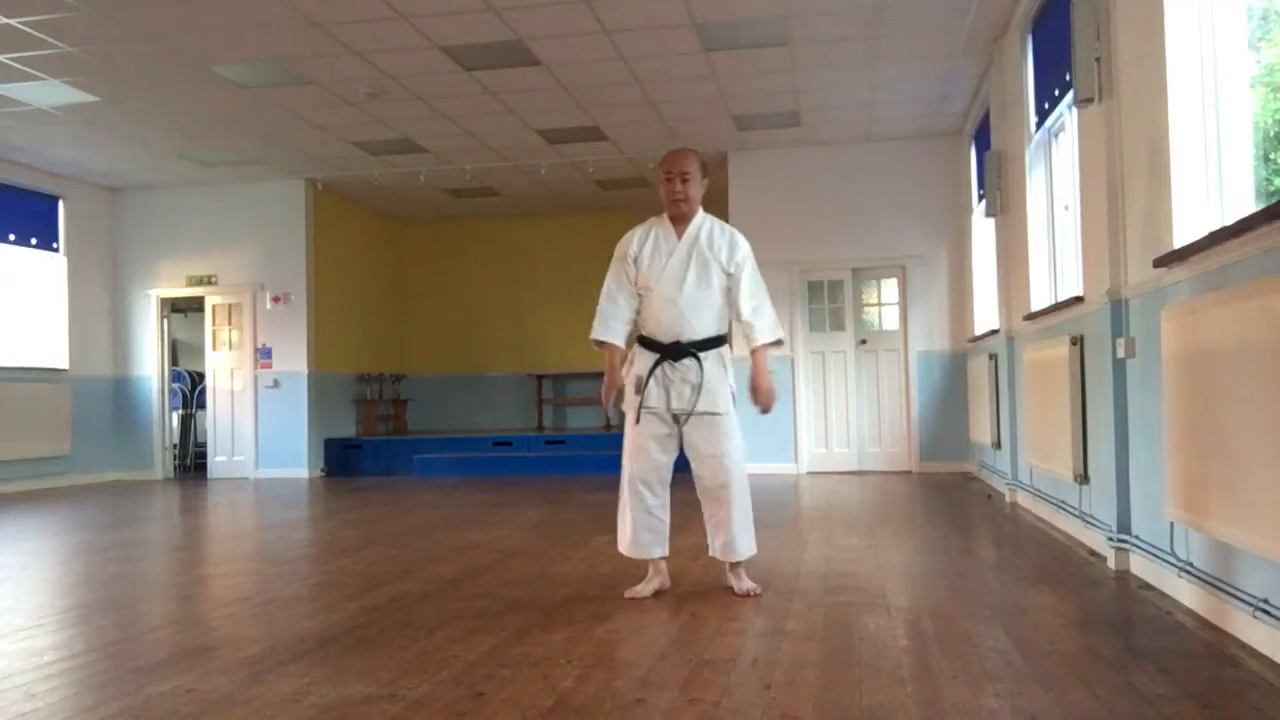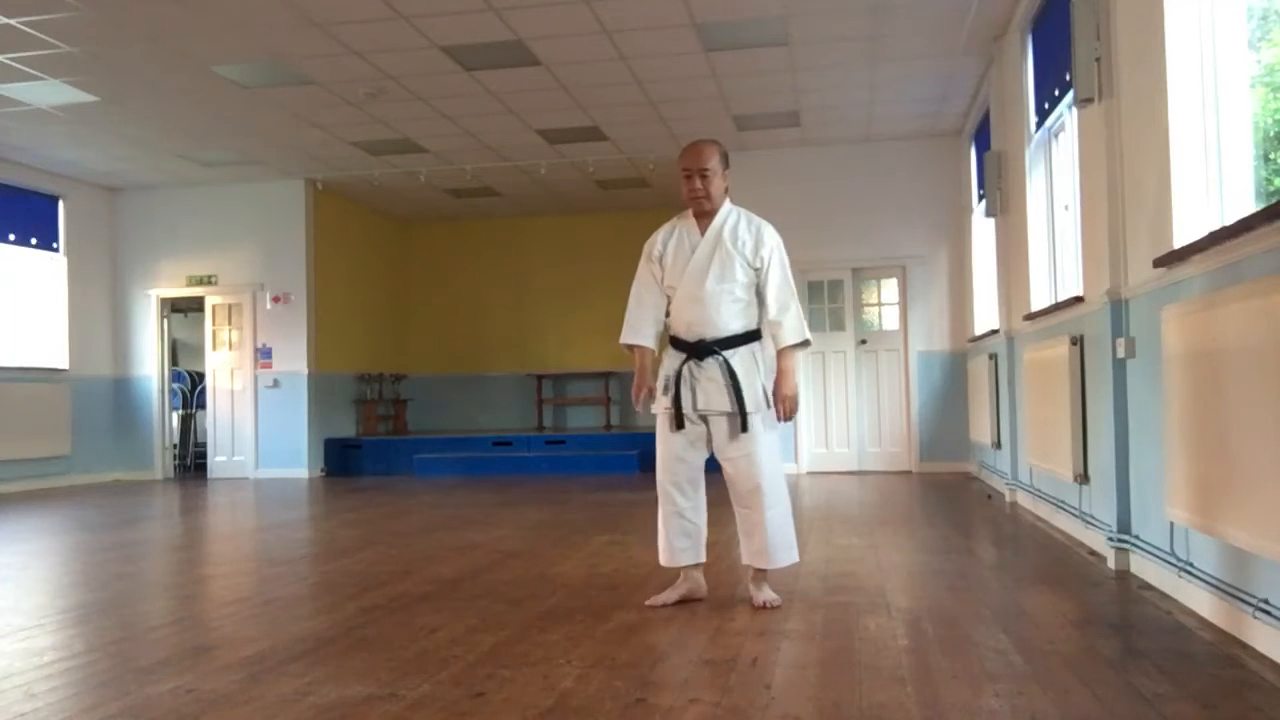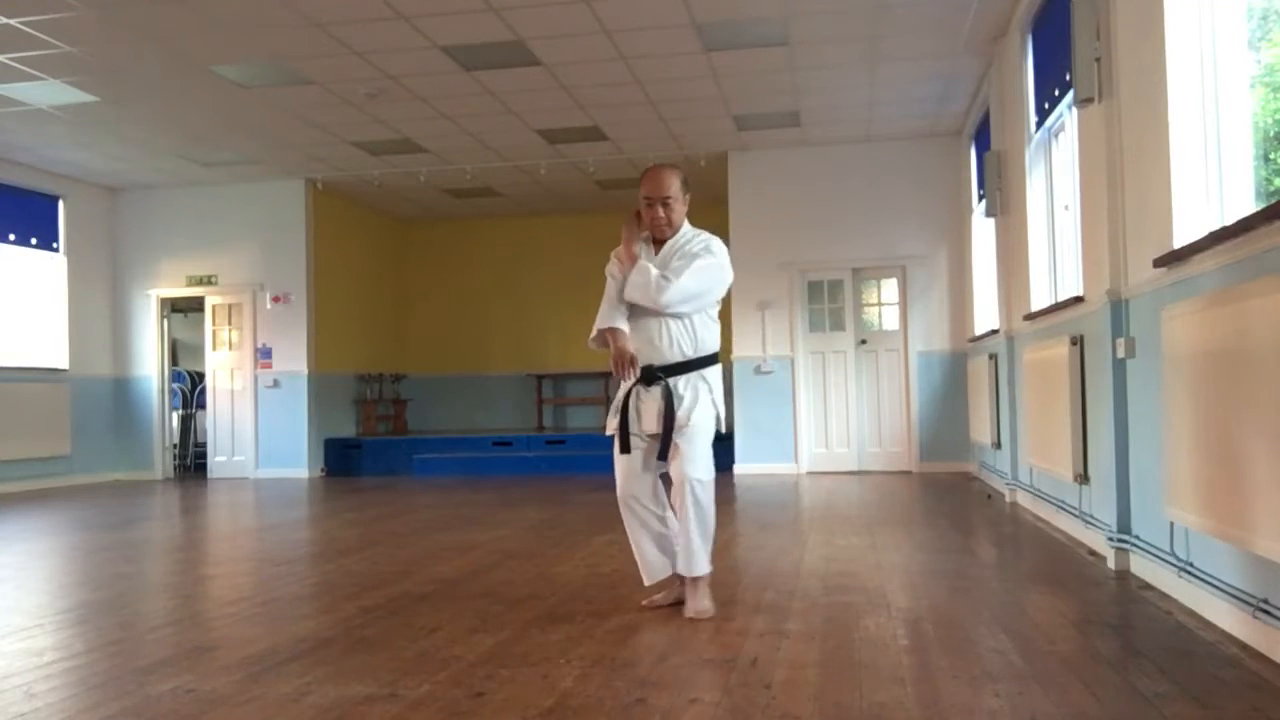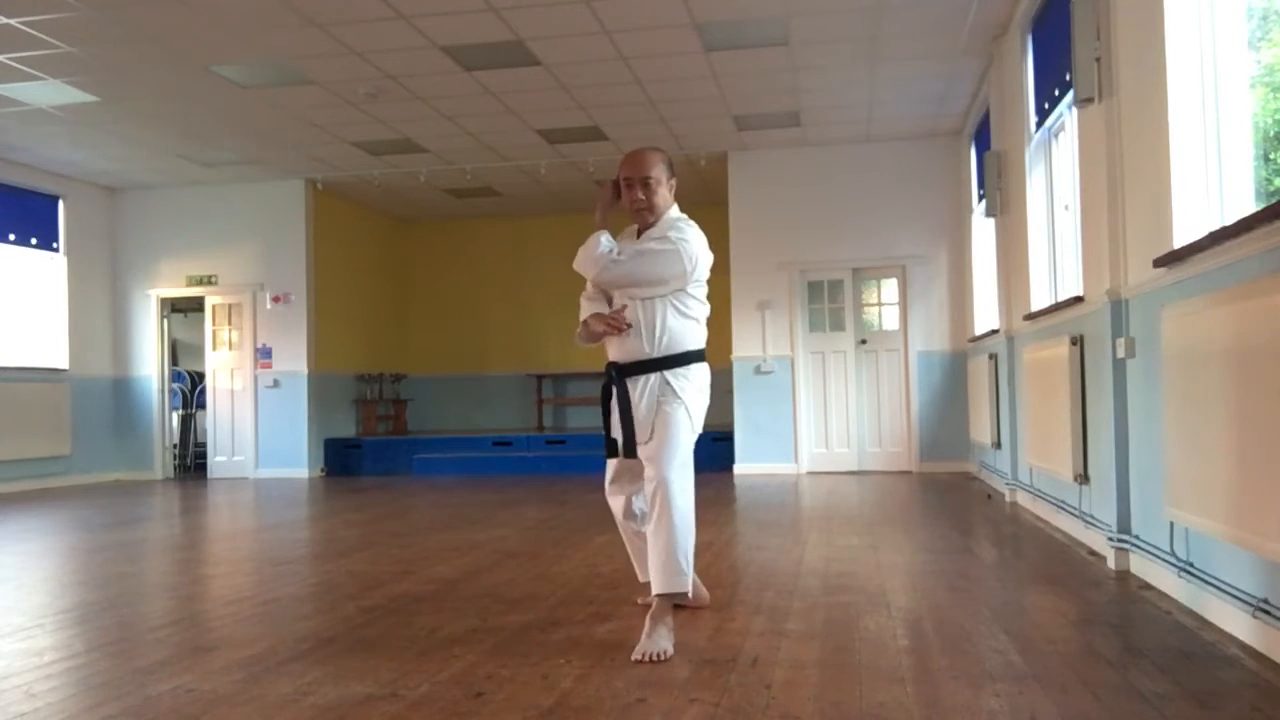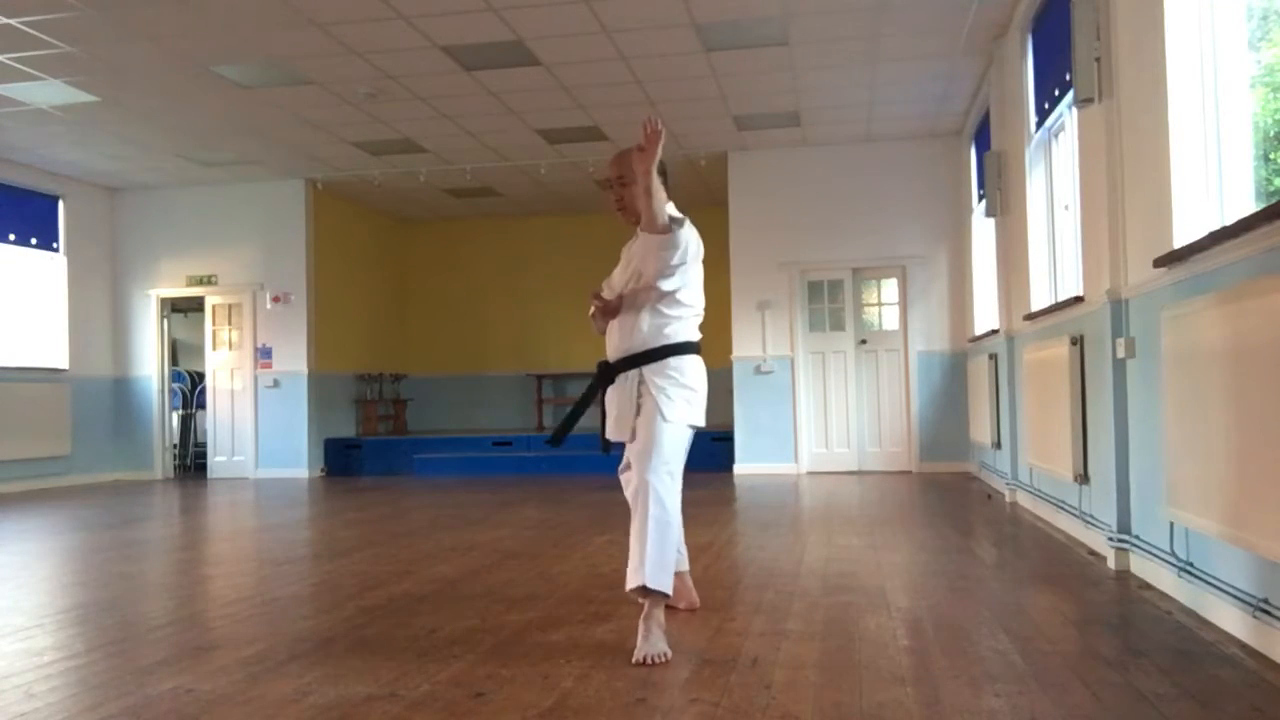
dt=1s
person 1, frame 1
left shoulder: (728, 241)
right shoulder: (636, 242)
left elbow: (752, 307)
right elbow: (617, 307)
left wrist: (760, 369)
right wrist: (612, 367)
left hip: (706, 368)
right hip: (649, 368)
left knee: (722, 471)
right knee: (643, 472)
left ankle: (734, 565)
right ankle: (656, 569)
person 1, frame 2
left shoulder: (757, 233)
right shoulder: (664, 240)
left elbow: (780, 305)
right elbow: (647, 307)
left wrist: (785, 372)
right wrist: (643, 368)
left hip: (739, 366)
right hip: (681, 368)
left knee: (755, 474)
right knee: (677, 475)
left ankle: (759, 577)
right ankle: (690, 575)
person 1, frame 3
left shoulder: (708, 252)
right shoulder: (628, 258)
left elbow: (661, 295)
right elbow: (613, 306)
left wrist: (629, 250)
right wrist: (616, 342)
left hip: (691, 385)
right hip: (639, 386)
left knee: (690, 477)
right knee: (634, 488)
left ankle: (697, 579)
right ankle: (683, 577)
person 1, frame 4
left shoulder: (683, 240)
right shoulder: (629, 241)
left elbow: (599, 270)
right elbow: (595, 292)
left wrist: (601, 218)
right wrist: (596, 320)
left hip: (672, 382)
right hip: (629, 385)
left knee: (666, 481)
right knee: (625, 491)
left ankle: (663, 611)
right ankle: (681, 584)
person 1, frame 5
left shoulder: (676, 235)
right shoulder: (636, 246)
left elbow: (665, 253)
right elbow: (615, 302)
left wrist: (650, 174)
right wrist: (603, 309)
left hip: (668, 377)
right hip: (638, 380)
left knee: (652, 480)
right knee: (640, 481)
left ankle: (653, 613)
right ankle: (677, 583)
